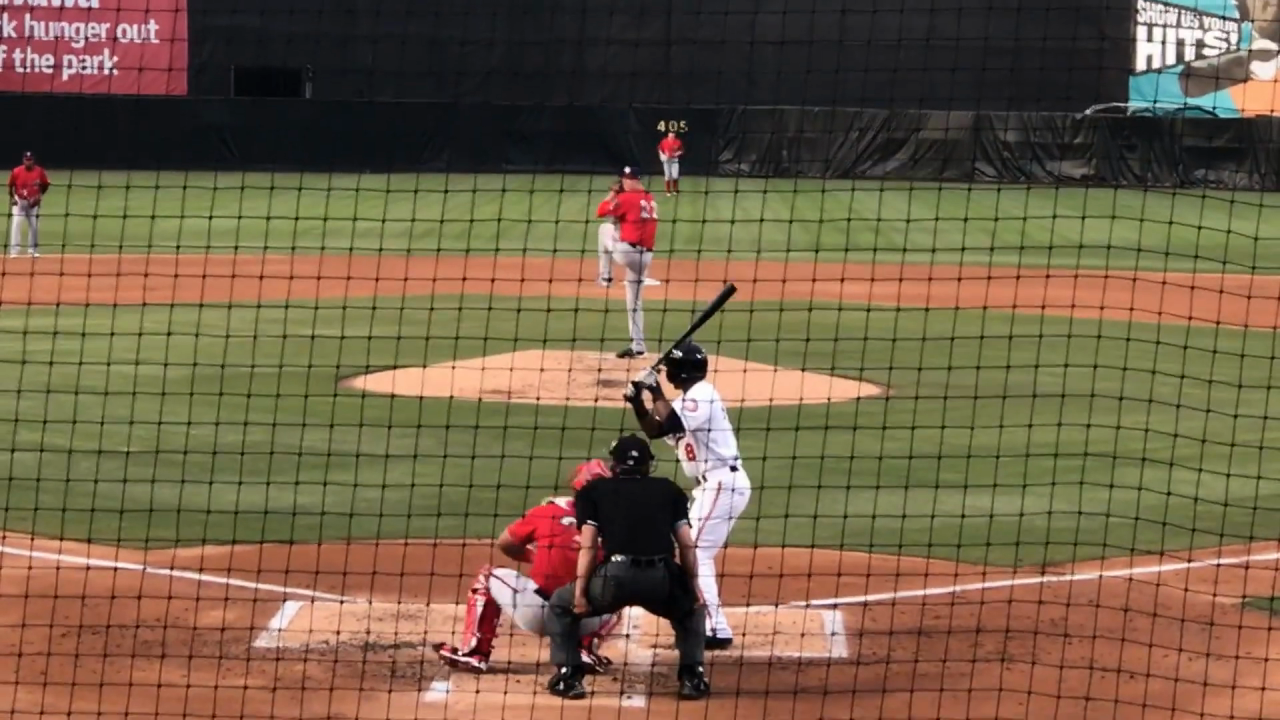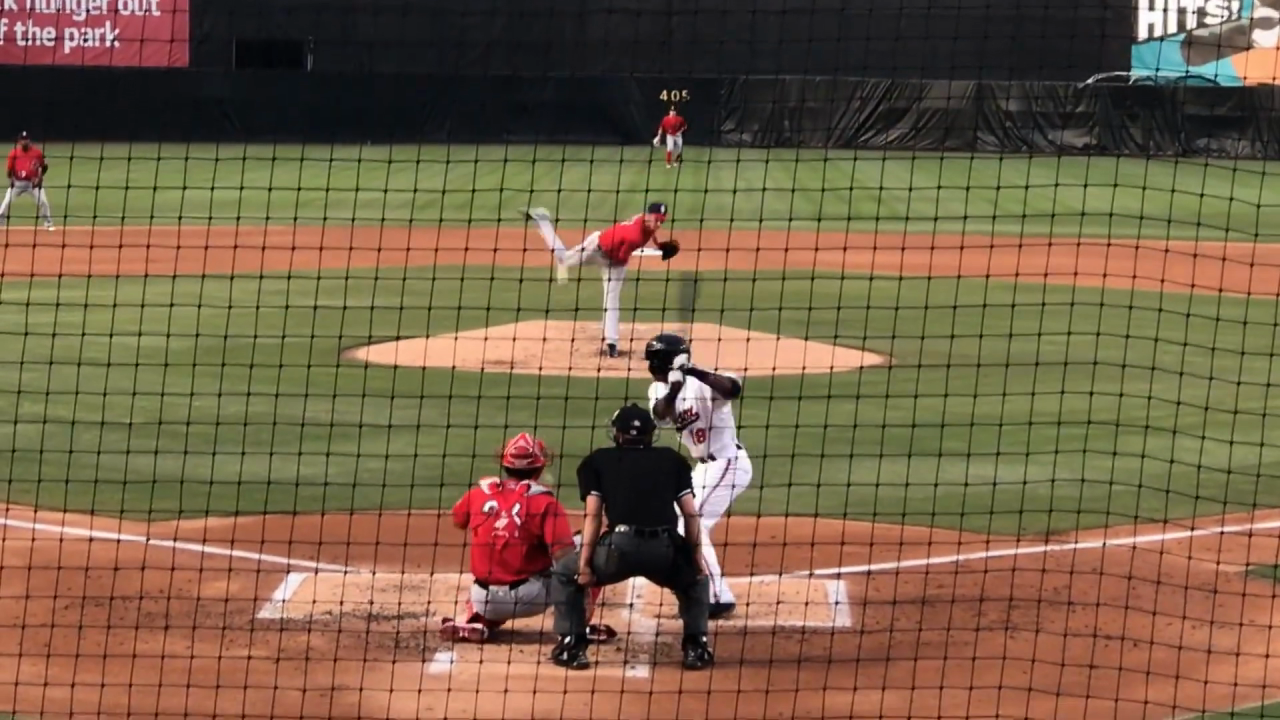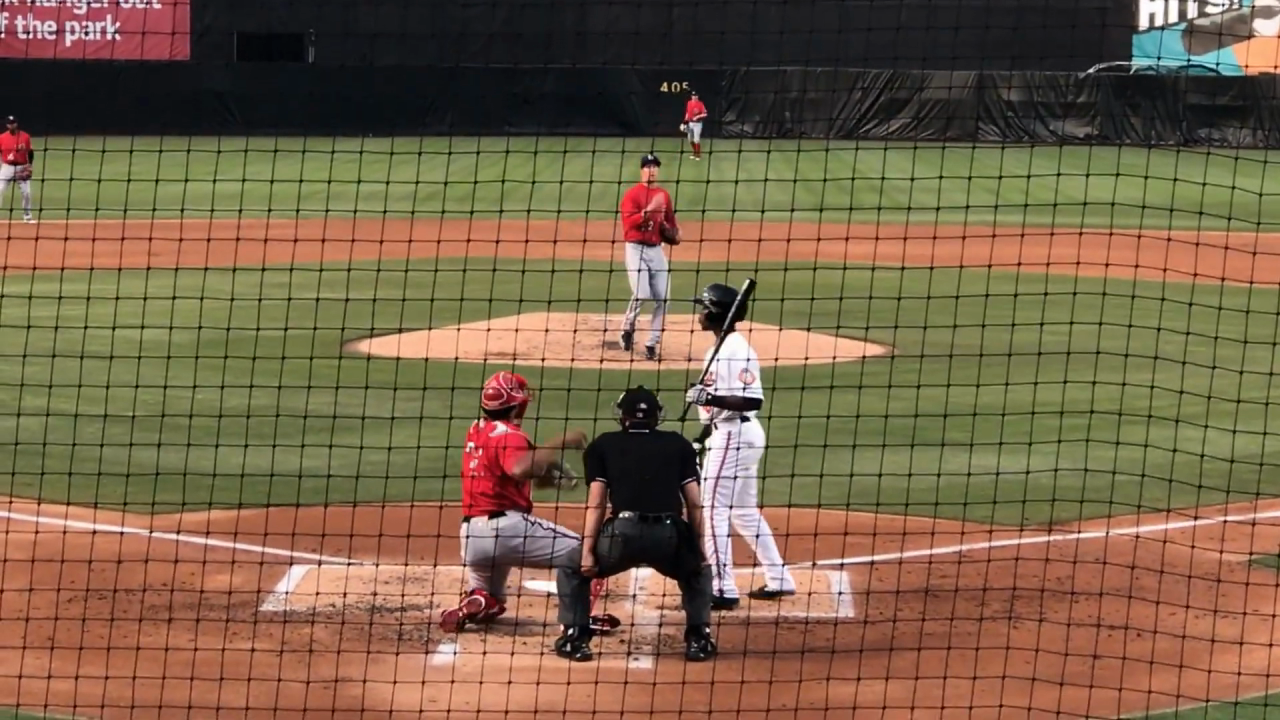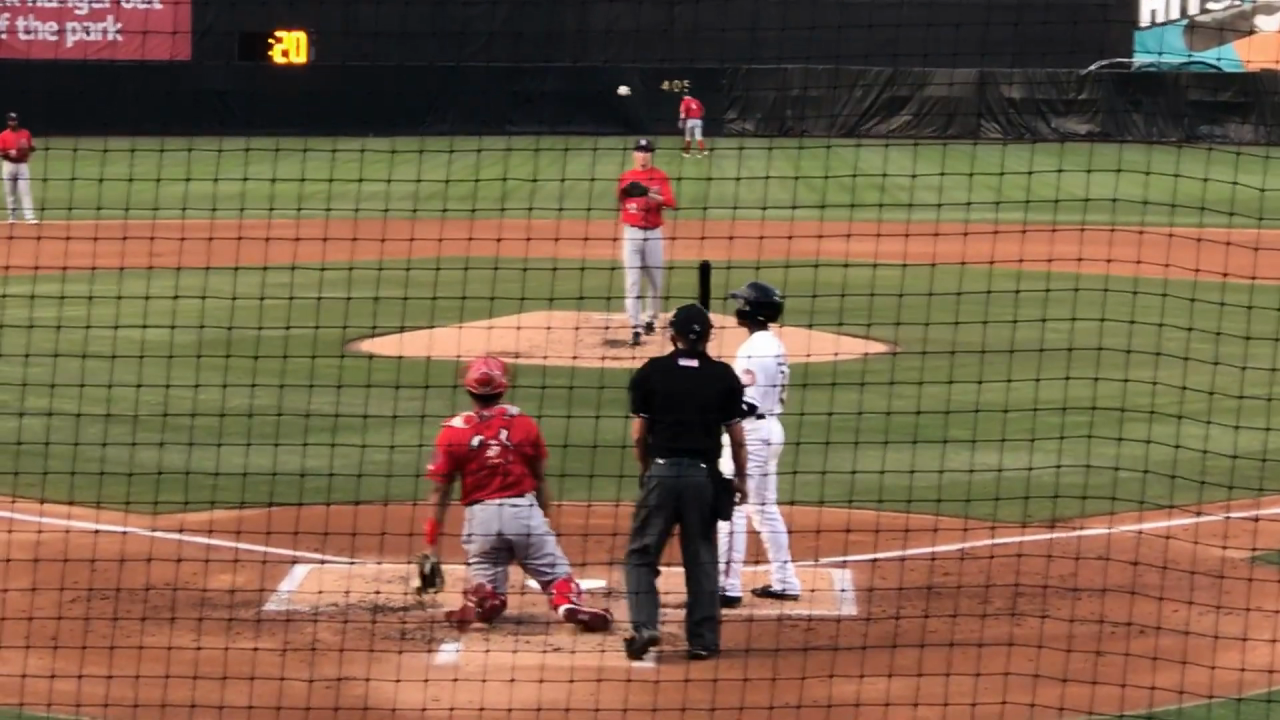
dt=1s
person 1, frame 1
left shoulder: (702, 395)
right shoulder: (688, 398)
left elbow: (671, 424)
right elbow: (655, 430)
left wrist: (655, 391)
right wrist: (637, 401)
left hip: (723, 484)
right hip: (714, 484)
left knee: (696, 554)
right knee: (695, 551)
left ankle: (717, 630)
right ankle: (706, 618)
person 1, frame 2
left shoulder: (701, 381)
right shoulder: (659, 388)
left elbow: (734, 389)
right elbow: (661, 414)
left wrist: (696, 371)
right wrist: (673, 386)
left hip: (728, 465)
right hip: (704, 466)
left ankle: (718, 597)
person 1, frame 3
left shoulder: (736, 350)
right shoulder: (721, 348)
left elbow: (753, 400)
left wrist: (710, 399)
right wrist: (701, 439)
left hip: (734, 436)
right hip: (735, 434)
left knee: (714, 511)
right knee: (744, 510)
left ankle: (723, 590)
right ankle: (779, 580)
person 1, frame 4
left shoulder: (753, 349)
right shoulder: (774, 346)
left elbow: (746, 405)
left hip: (749, 433)
right hip: (769, 429)
left knee: (731, 509)
right knee: (763, 507)
left ankle: (727, 588)
right ankle: (785, 581)
person 2, frame 1
left shoulder: (595, 489)
right shoulder: (668, 489)
left elbow: (589, 545)
right elbow: (686, 544)
left wrist: (580, 593)
right wrist: (692, 589)
left hip: (616, 576)
right hip: (660, 579)
left knee: (561, 603)
right knee: (691, 608)
left ankle: (569, 676)
right ankle: (692, 676)
person 2, frame 2
left shoulder: (598, 460)
right shoulder: (673, 459)
left elbow: (593, 515)
right elbow: (691, 514)
left wrist: (584, 565)
right wrist: (694, 560)
left hip: (620, 547)
right hip: (665, 550)
left knee: (565, 573)
right knee: (695, 580)
left ankle: (572, 646)
right ankle: (696, 646)
person 2, frame 3
left shoulder: (604, 445)
right shoulder: (678, 444)
left elbow: (596, 501)
right elbow: (694, 502)
left wrist: (587, 551)
right wrist: (698, 549)
left hip: (624, 533)
right hip: (669, 535)
left knee: (572, 566)
right knee: (698, 569)
left ankle: (576, 638)
right ankle: (699, 638)
person 2, frame 4
left shoulder: (651, 372)
right shoulder: (723, 376)
left elbow: (639, 436)
right elbow: (737, 437)
right wrist: (740, 477)
left hip: (661, 472)
right hip: (703, 476)
left knee: (642, 554)
right knee: (702, 559)
left ankle: (645, 627)
right ankle: (703, 639)
person 3, frame 1
left shoulder: (550, 511)
left elbow: (505, 544)
left hip: (534, 611)
right hip: (582, 619)
left knee: (489, 577)
left ankle: (474, 654)
right ankle: (585, 652)
person 3, frame 2
left shoulder: (479, 492)
right shoulder: (542, 501)
left elbow: (457, 519)
right elbow: (563, 553)
left hip: (483, 599)
right hip: (527, 597)
left ankle: (476, 623)
person 3, frame 3
left shoulder: (479, 429)
right shoulder: (507, 434)
right elbow: (521, 470)
left wrist: (546, 463)
right wrist: (560, 444)
left hip: (472, 532)
right hip: (508, 526)
left knee: (489, 605)
left ankle: (472, 607)
person 3, frame 4
left shoulder: (453, 430)
right shoulder: (522, 422)
left elbow: (441, 488)
right elbow: (539, 477)
left wrist: (431, 538)
right wrist: (545, 511)
left hip: (480, 516)
right hip: (523, 511)
left knee: (489, 603)
right knee: (559, 577)
left ankle: (476, 600)
right ankle: (570, 604)
person 4, frame 1
left shoulder: (627, 197)
right shoulder: (650, 199)
left elbow: (601, 211)
left wrist: (611, 195)
left hip: (628, 250)
right hip: (645, 255)
left knee: (605, 228)
right knee: (634, 300)
left ankle: (604, 276)
right ankle: (638, 345)
person 4, frame 2
left shoulder: (648, 220)
right shoulder: (635, 234)
right elbow: (621, 259)
left wrist: (657, 242)
left hip: (613, 257)
right hip: (599, 245)
left knee: (612, 301)
right knee: (563, 259)
left ankle: (611, 343)
right ankle: (542, 219)
person 4, frame 3
left shoulder: (664, 194)
right shoulder: (632, 194)
left elbow: (670, 217)
right elbow: (629, 222)
left wrist: (675, 230)
right wrist: (649, 208)
left hip: (657, 250)
right hip: (636, 250)
left knee: (661, 299)
right knee: (641, 294)
left ankle: (652, 344)
right ankle: (628, 327)
person 4, frame 4
left shoulder: (660, 177)
right shoulder: (626, 177)
left elbow: (671, 202)
left wrist: (651, 196)
right wrist: (624, 224)
left hip: (653, 233)
right hip: (631, 233)
left knee: (655, 280)
right knee: (632, 282)
left ankle: (651, 319)
right ankle: (636, 328)
